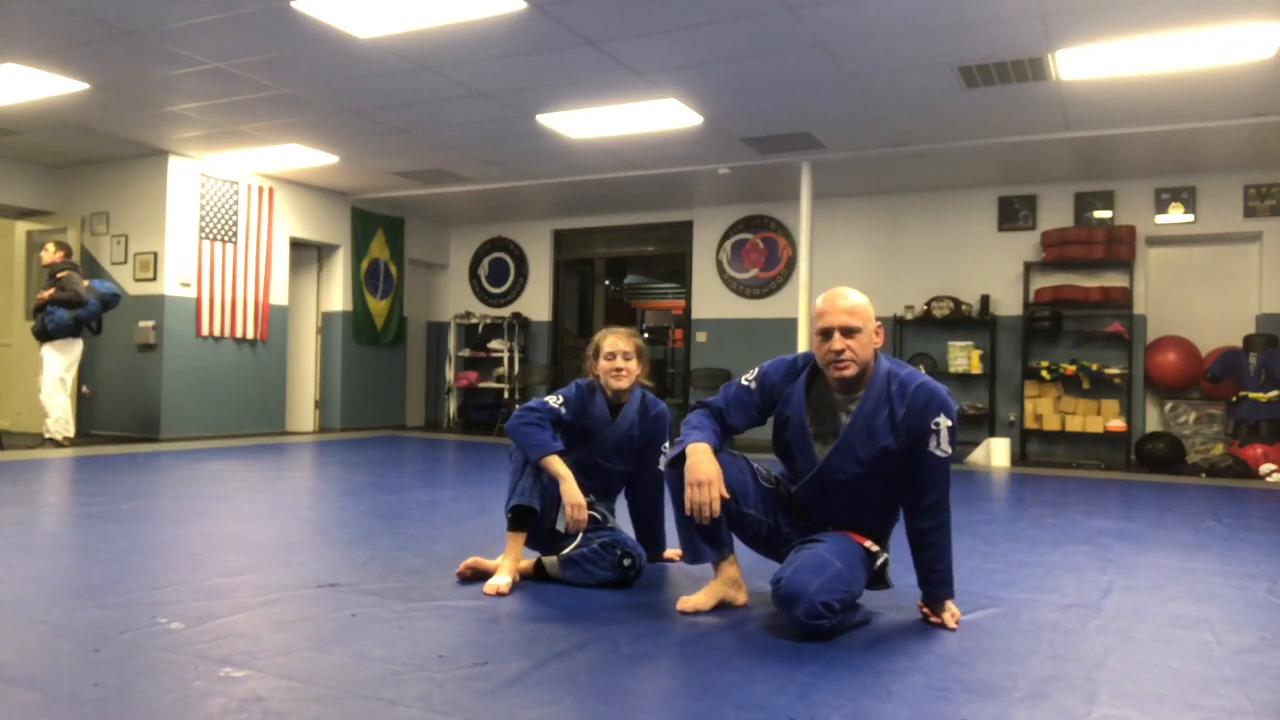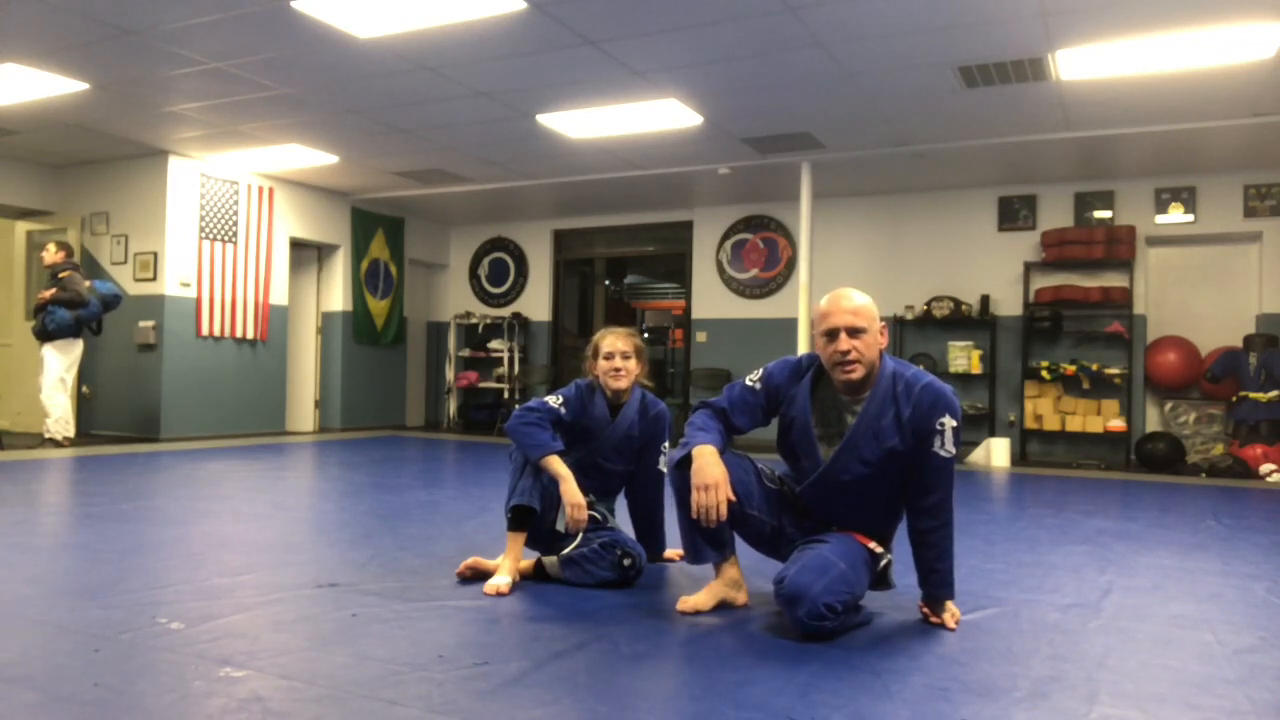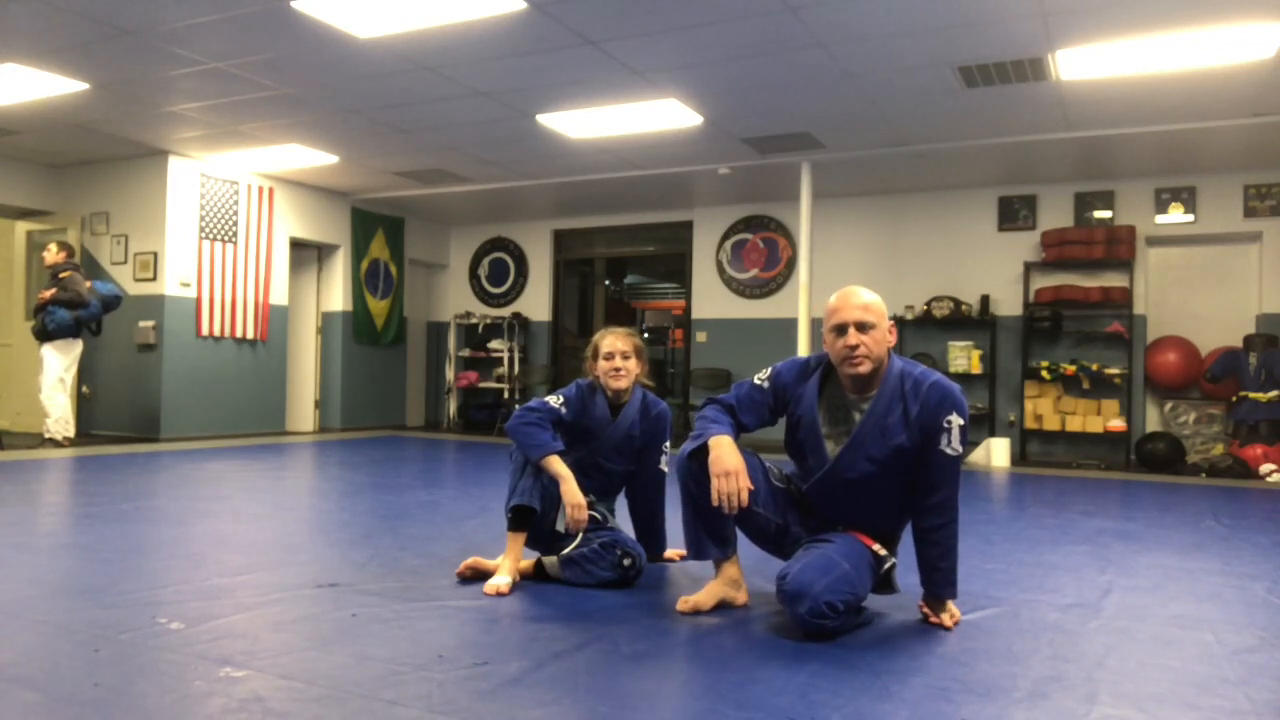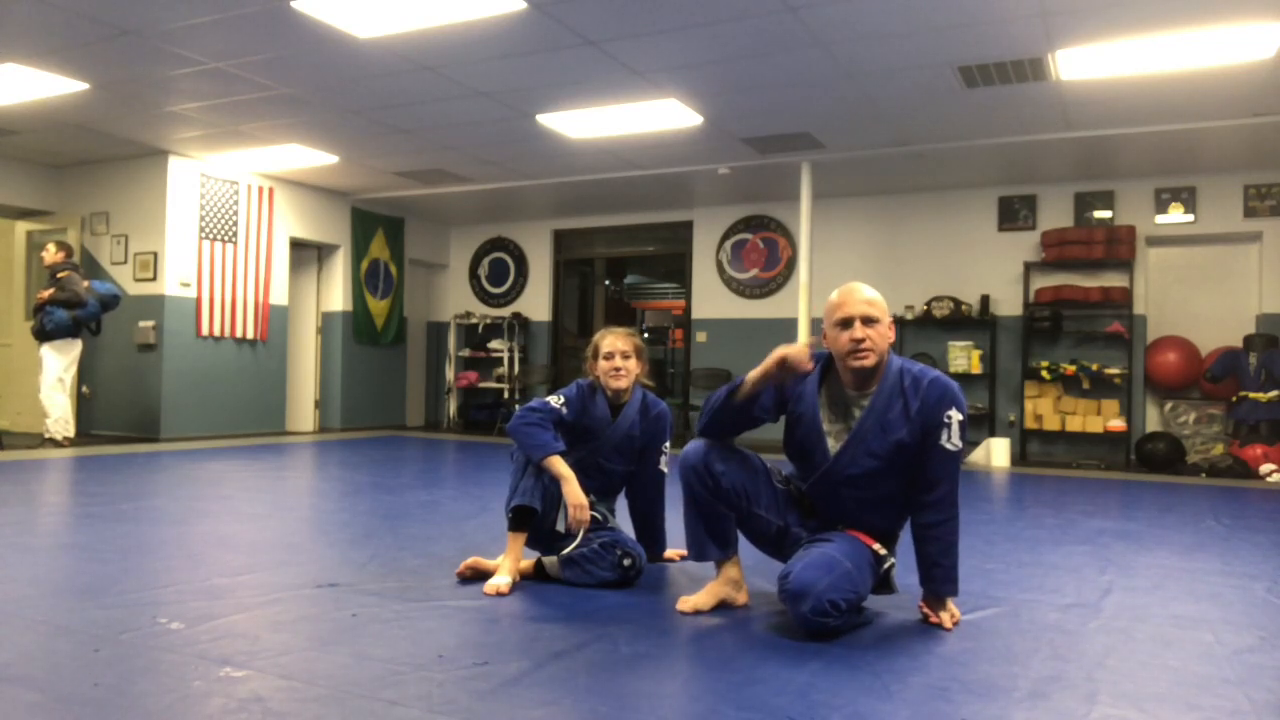
dt=0.5s
person 1, frame 1
left shoulder: (922, 400)
right shoulder: (785, 376)
left elbow: (928, 506)
right elbow: (711, 412)
left wrist: (938, 594)
right wrist: (698, 450)
left hip: (850, 535)
right hip: (784, 509)
left knee: (805, 603)
right knee: (685, 462)
right ankle: (728, 578)
person 1, frame 2
left shoulder: (926, 399)
right shoulder: (791, 376)
left elbow: (930, 506)
right elbow: (715, 412)
left wrist: (938, 595)
right wrist: (704, 453)
left hip: (853, 535)
right hip: (787, 509)
left knee: (807, 601)
right knee: (688, 462)
right ankle: (727, 577)
person 1, frame 3
left shoulder: (935, 398)
right shoulder: (800, 377)
left elbow: (936, 506)
right elbow: (720, 409)
left wrist: (939, 593)
right wrist: (721, 443)
left hip: (859, 537)
right hip: (794, 510)
left knee: (809, 600)
right knee: (696, 457)
right ankle: (728, 576)
person 1, frame 4
left shoulder: (932, 395)
right shoulder: (802, 374)
left elbow: (935, 502)
right elbow: (712, 424)
left wrist: (938, 592)
right wrist: (760, 377)
left hip: (857, 536)
right hip: (792, 511)
left knee: (810, 597)
right knee: (700, 455)
left ankle: (867, 575)
right ankle: (728, 577)
person 2, frame 1
left shoulder: (654, 413)
right shoulder: (580, 394)
left elbow: (647, 485)
right elbow: (522, 420)
left wrist: (654, 548)
right wrist: (566, 479)
left hip: (590, 515)
right hip: (545, 506)
left knee: (630, 560)
right knee: (533, 446)
left ankle: (522, 567)
right ankle: (509, 561)
person 2, frame 2
left shoulder: (653, 414)
right shoulder: (579, 395)
left elbow: (647, 485)
right elbow: (521, 420)
left wrist: (654, 548)
right wrist: (565, 478)
left hip: (590, 515)
right hip: (544, 506)
left knee: (630, 560)
right knee: (532, 447)
left ankle: (522, 568)
right ankle: (509, 562)
person 2, frame 3
left shoulder: (654, 413)
right shoulder: (580, 395)
left elbow: (648, 485)
right elbow: (522, 421)
left wrist: (654, 548)
right wrist: (565, 479)
left hip: (590, 515)
right hip: (545, 506)
left knee: (630, 560)
right knee: (534, 447)
left ankle: (522, 567)
right ankle: (509, 562)
person 2, frame 4
left shoulder: (654, 414)
right shoulder: (581, 395)
left elbow: (648, 486)
right elbow: (524, 421)
left wrist: (654, 548)
right wrist: (568, 479)
left hip: (591, 515)
right hip: (545, 506)
left knee: (630, 560)
right knee: (535, 446)
left ankle: (522, 567)
right ankle: (509, 562)
person 3, frame 1
left shoulder: (68, 275)
right shoulder: (54, 279)
left elbow: (80, 297)
right elbow: (39, 311)
left wrist: (50, 297)
right wrist: (42, 302)
left hip: (63, 343)
right hip: (51, 343)
left knee: (52, 391)
right knee: (55, 391)
left ankle: (58, 438)
right ankle: (60, 436)
person 3, frame 2
left shoulder: (70, 276)
right shoulder: (55, 278)
left elbow: (81, 297)
right elbow: (40, 310)
left wrist: (51, 297)
right wrist: (42, 301)
left hip: (64, 343)
right hip: (52, 343)
left knee: (52, 391)
right knee: (55, 391)
left ankle: (58, 437)
right ankle: (60, 435)
person 3, frame 3
left shoulder: (70, 276)
right shoulder: (56, 278)
left elbow: (82, 297)
right elbow: (40, 310)
left wrist: (52, 297)
right wrist: (42, 301)
left hip: (63, 343)
right hip: (51, 343)
left knee: (52, 390)
right knee: (55, 390)
left ankle: (58, 437)
right ankle: (60, 436)
person 3, frame 4
left shoulder: (68, 276)
right shoulder: (55, 278)
left elbow: (79, 297)
right elbow: (40, 310)
left wrist: (50, 297)
right wrist: (41, 302)
left hip: (62, 343)
right hip: (51, 343)
left knee: (51, 390)
right knee: (56, 391)
left ankle: (58, 437)
right ankle: (62, 436)
